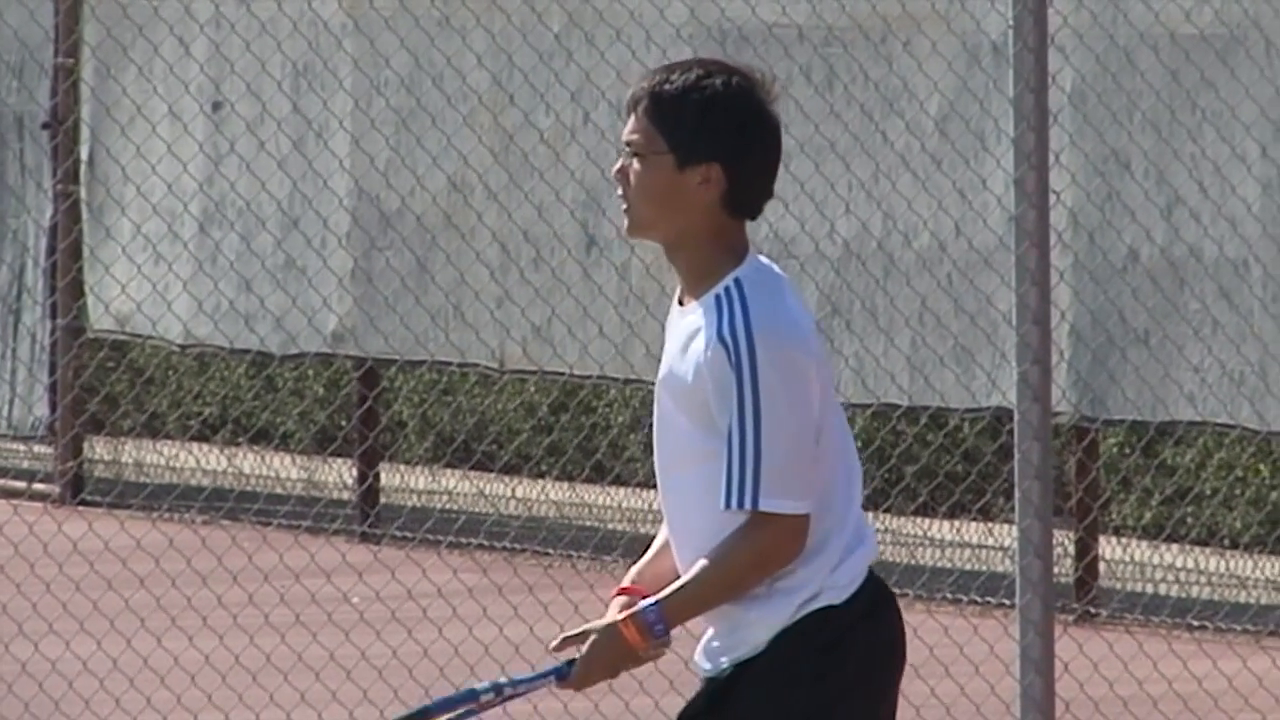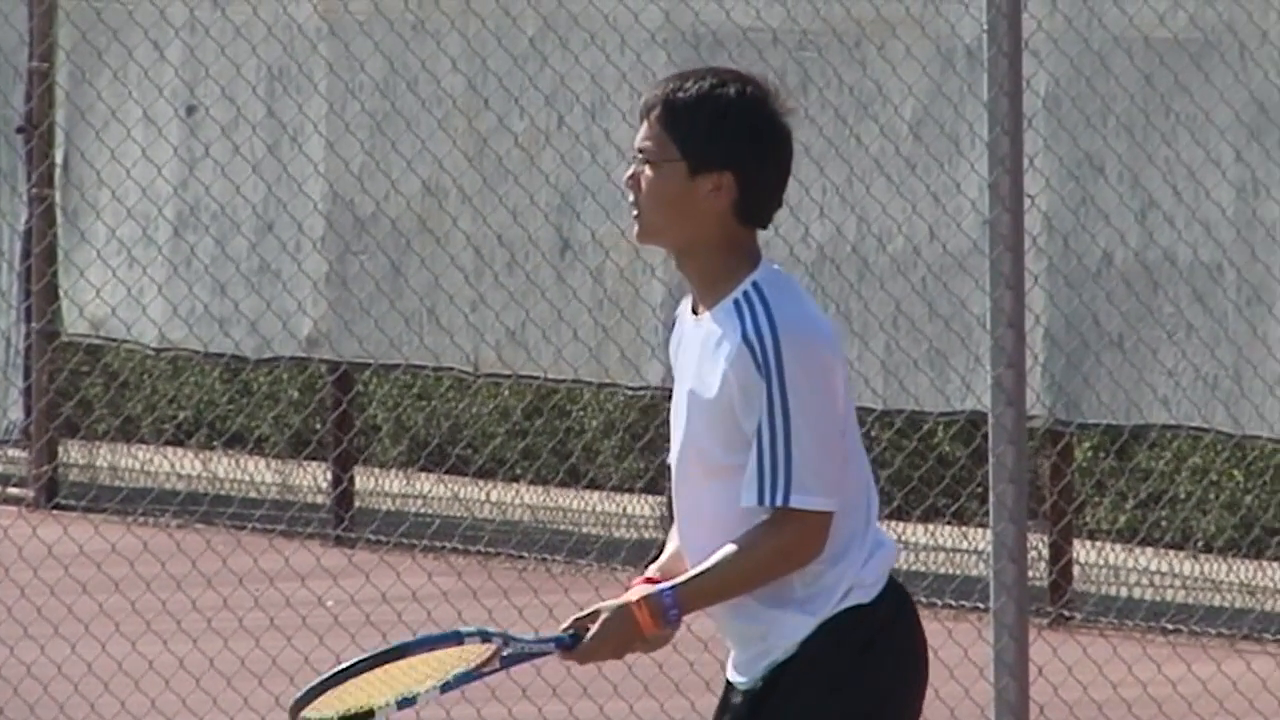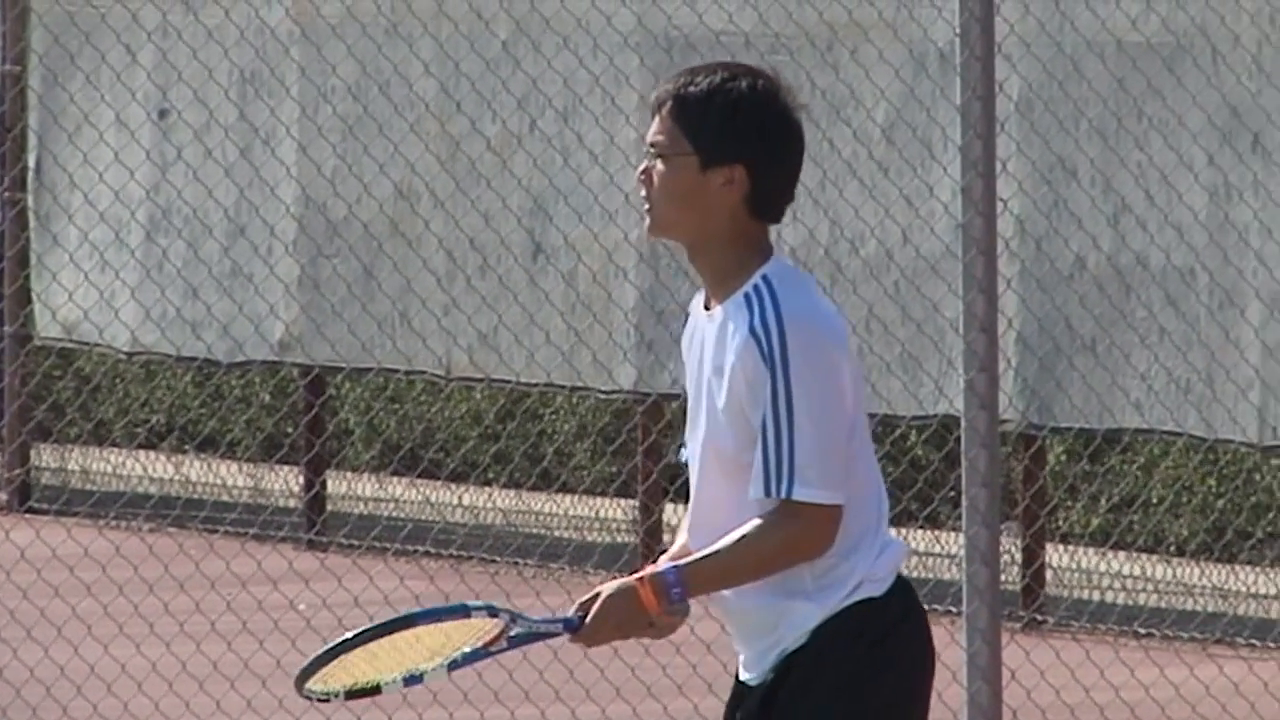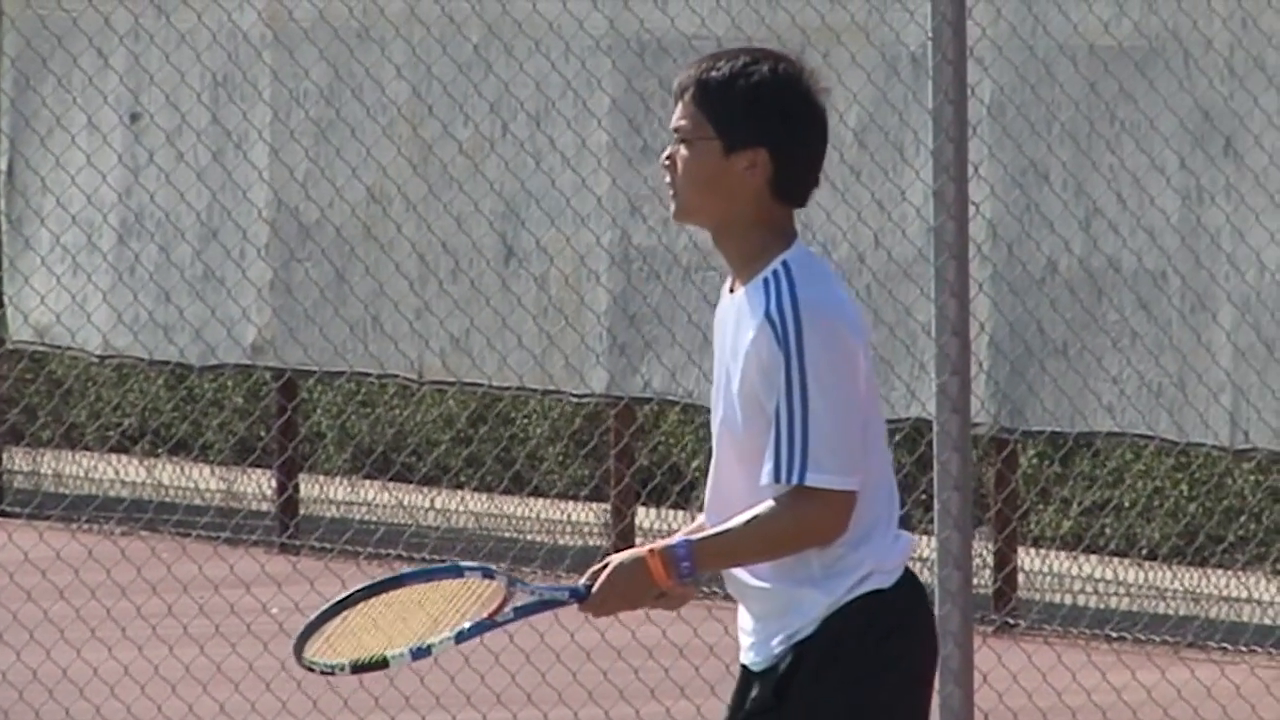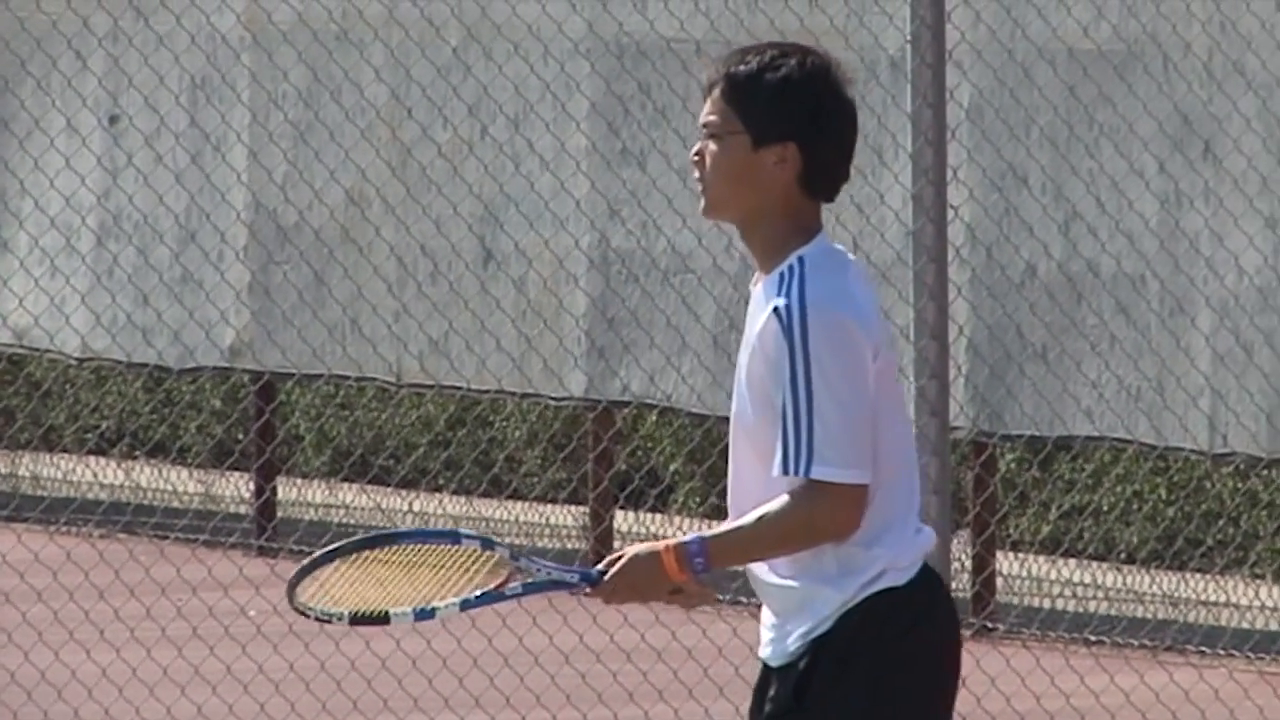
dt=0.4s
person 1, frame 1
left shoulder: (747, 329)
right shoulder: (700, 308)
left elbow: (776, 529)
left wrist: (644, 625)
right wrist: (640, 589)
left hip: (811, 647)
right hip: (795, 641)
person 1, frame 2
left shoulder: (772, 334)
right shoulder: (696, 320)
left elbow: (797, 528)
left wrist: (657, 608)
right wrist: (655, 585)
left hip: (838, 655)
right hip: (778, 654)
person 1, frame 3
left shoulder: (782, 327)
right shoulder: (709, 316)
left elbow: (805, 522)
left wrist: (659, 587)
right wrist: (669, 573)
left hip: (848, 651)
right hip: (784, 650)
person 1, frame 4
left shoulder: (799, 313)
right shoulder: (742, 299)
left elbow: (818, 508)
left wrist: (668, 563)
right wrist: (681, 550)
left hip: (850, 643)
right hip: (786, 637)
person 1, frame 5
left shoulder: (808, 307)
right shoulder: (788, 291)
left elbow: (830, 506)
left wrist: (681, 559)
right wrist: (701, 555)
left hip: (869, 638)
right hip: (818, 633)
